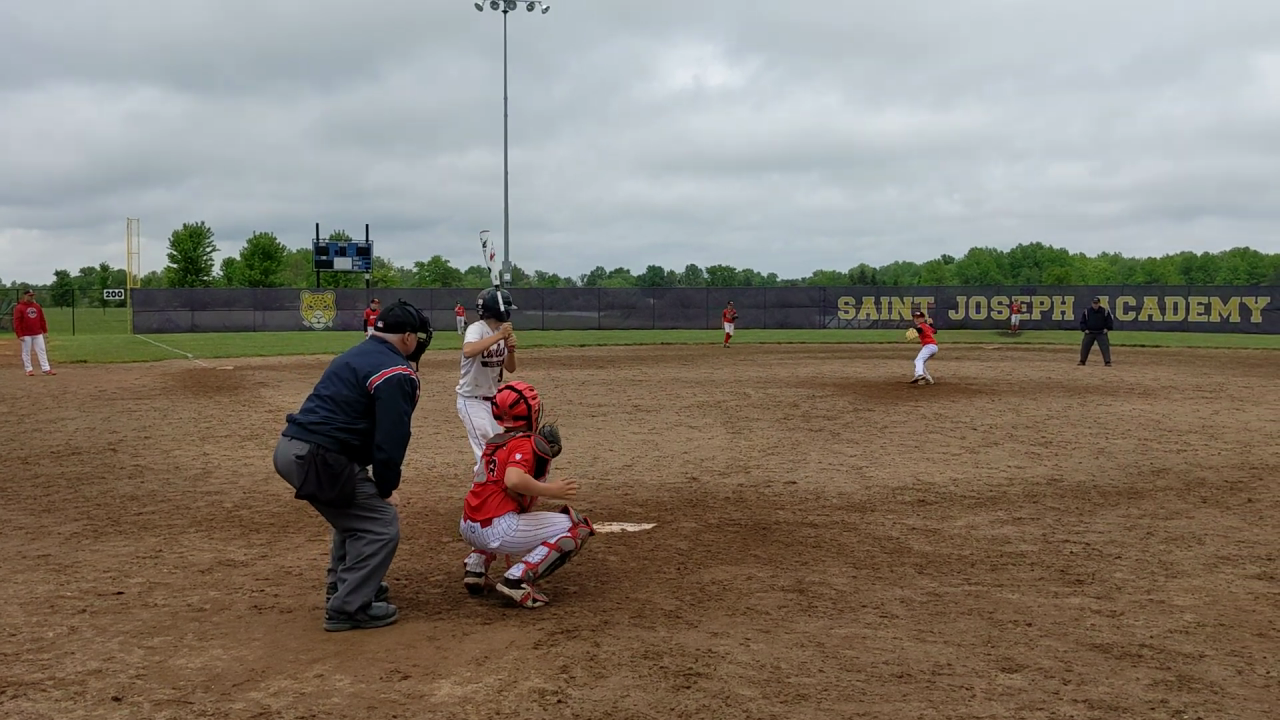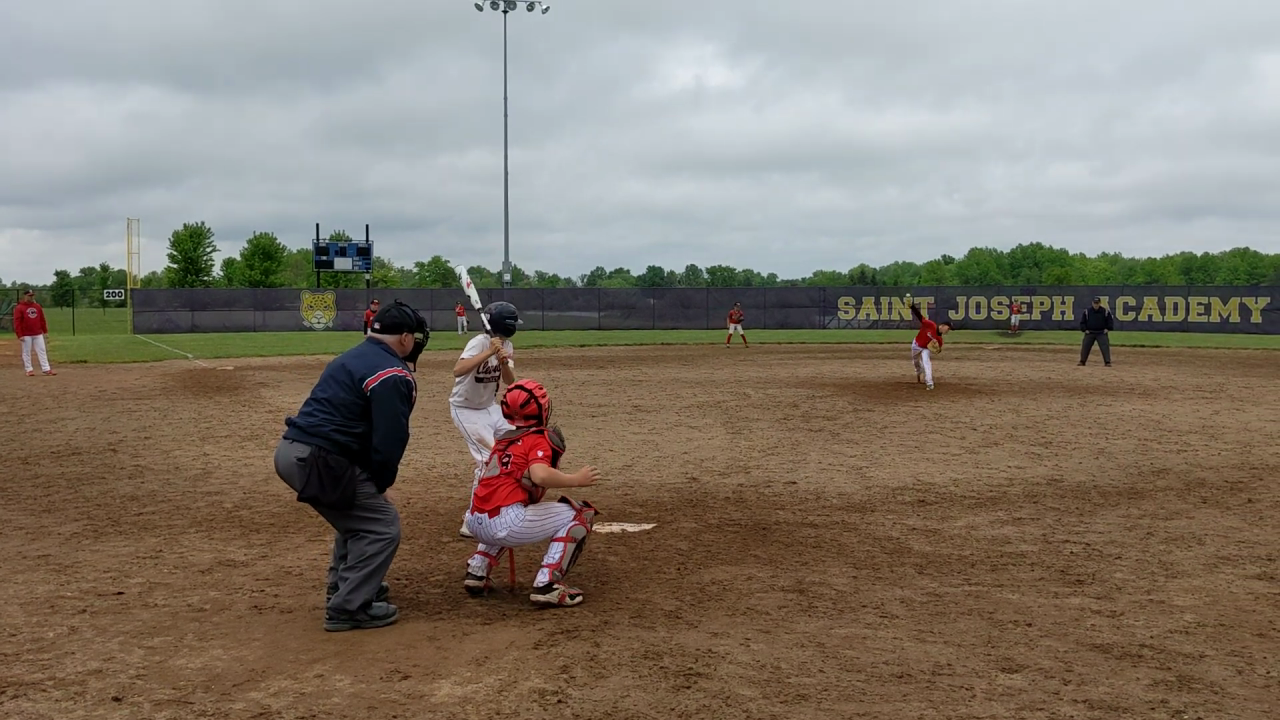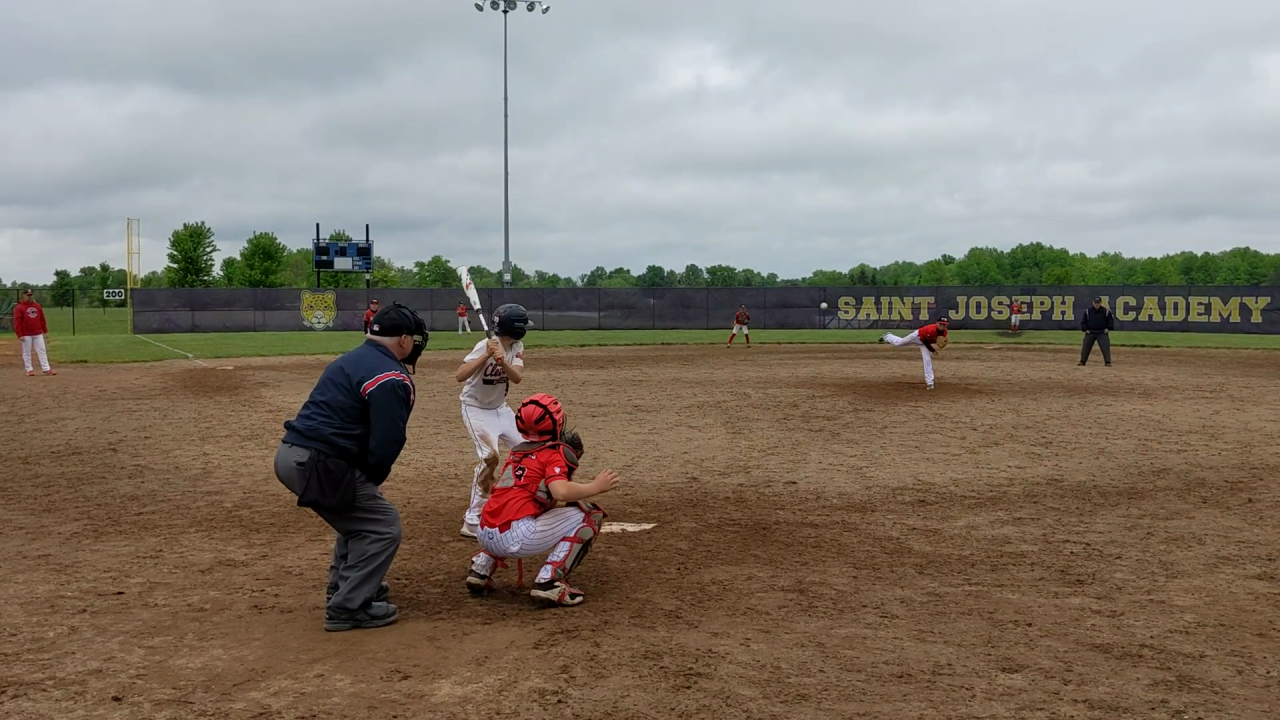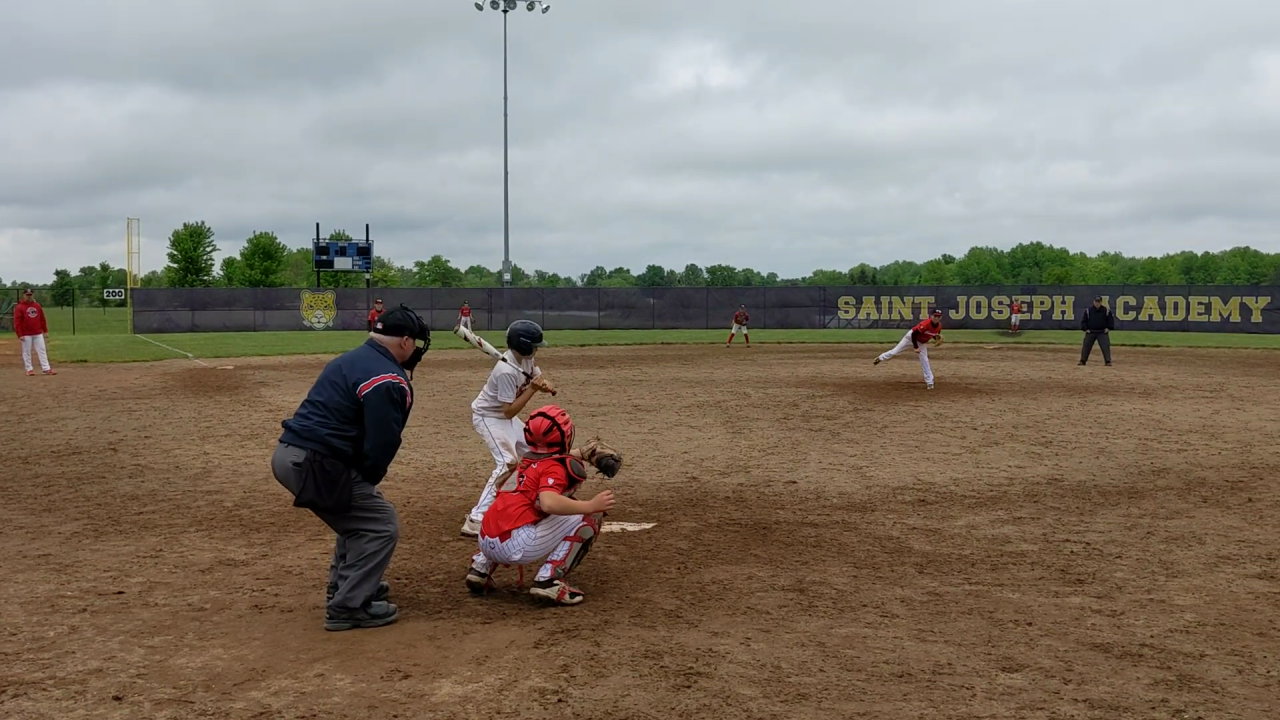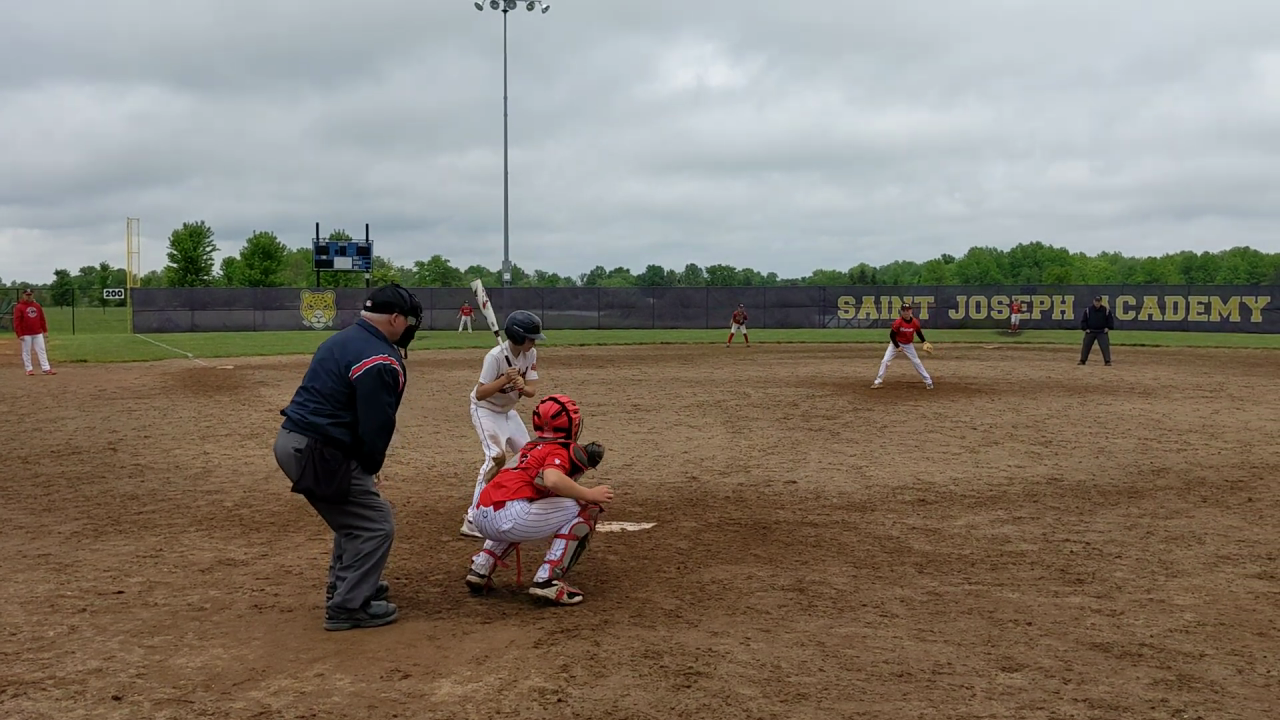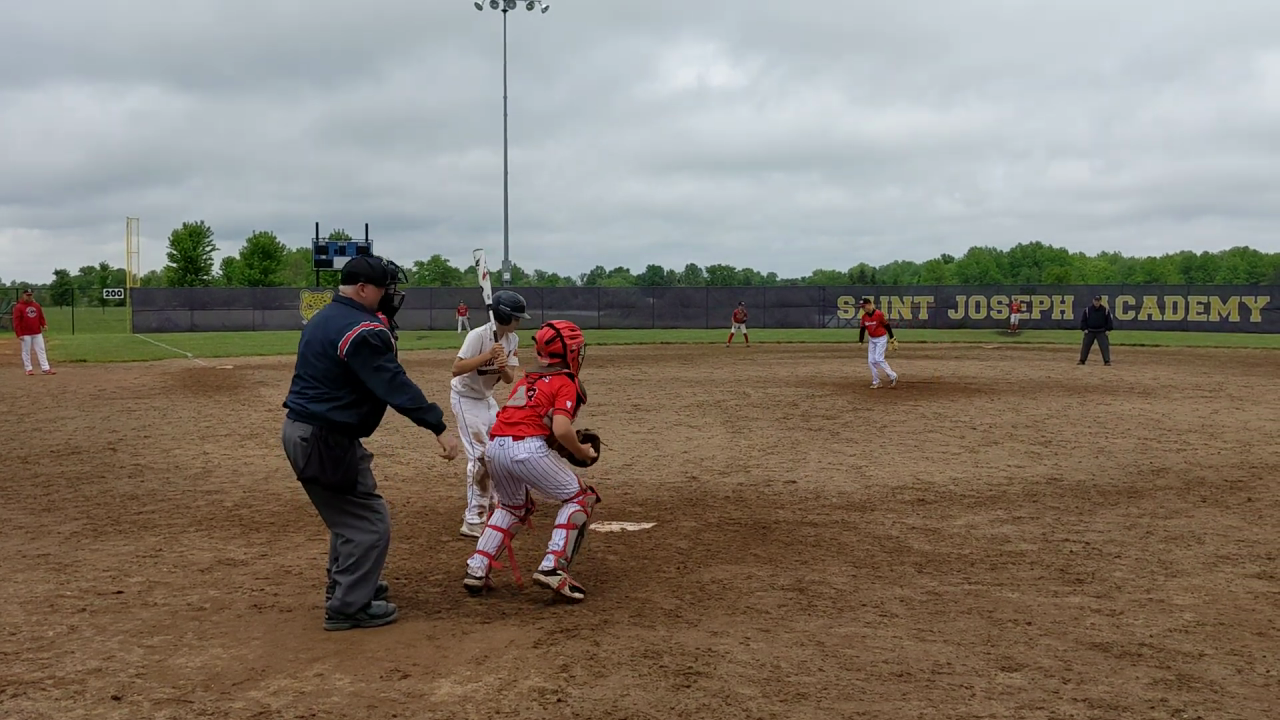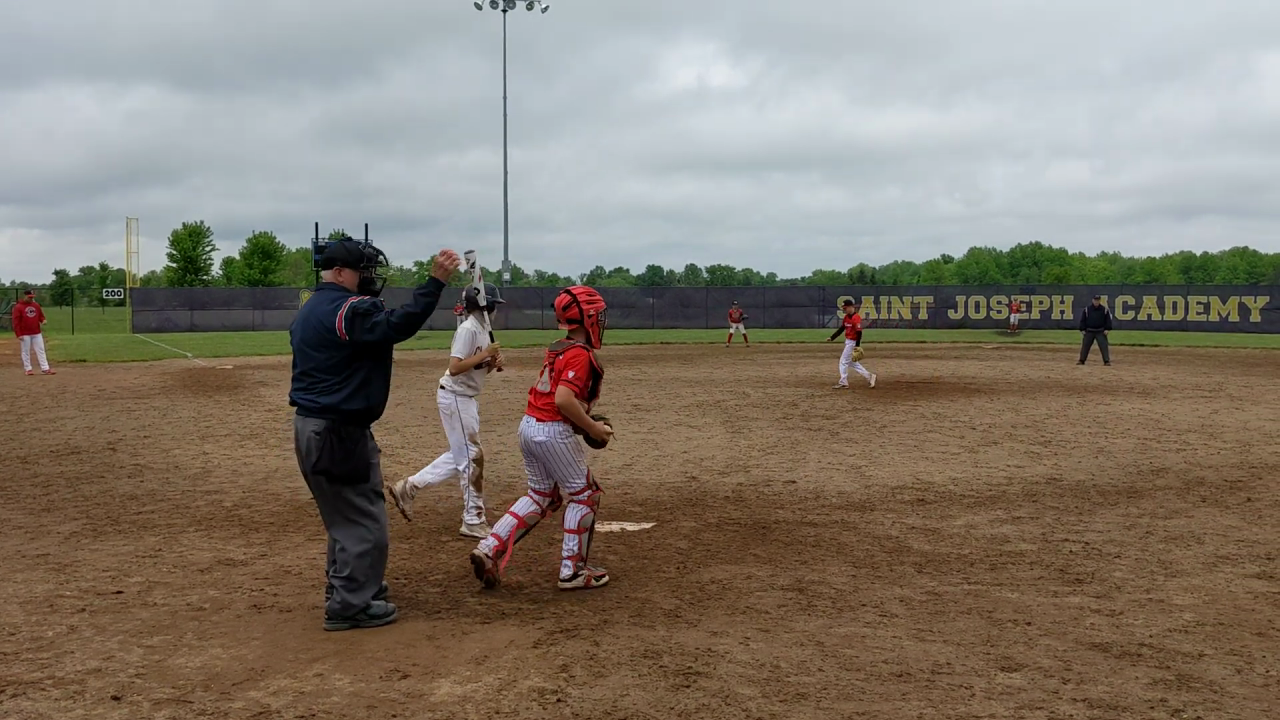
dt=0.3s
person 1, frame 1
left shoulder: (354, 356)
right shoulder: (396, 374)
right elbow: (391, 438)
right wrist: (386, 488)
left hip: (291, 446)
right hip: (319, 457)
left knee: (357, 513)
right knee: (381, 524)
left ankle: (343, 587)
right ankle: (347, 608)
person 1, frame 2
left shoulder: (351, 358)
right shoulder: (394, 375)
right elbow: (389, 440)
right wrist: (381, 484)
left hip: (293, 449)
right hip: (319, 460)
left knee: (358, 514)
right knee: (383, 525)
left ankle: (345, 588)
right ankle: (348, 608)
person 1, frame 3
left shoulder: (350, 360)
right shoulder: (392, 379)
right elbow: (386, 443)
left wrist: (366, 483)
right wrist: (373, 481)
left hip: (291, 453)
right hip: (317, 464)
left knee: (361, 514)
right knee: (384, 525)
left ankle: (344, 587)
right ankle: (349, 607)
person 1, frame 4
left shoulder: (350, 359)
right shoulder: (390, 381)
right elbow: (381, 445)
left wrist: (364, 483)
right wrist: (370, 481)
left hip: (290, 453)
right hip: (314, 464)
left knee: (360, 514)
right knee: (381, 523)
left ankle: (344, 588)
right ankle: (348, 607)
person 1, frame 5
left shoulder: (341, 340)
right shoulder: (381, 361)
right elbow: (377, 426)
left wrist: (362, 469)
right wrist: (370, 469)
left hip: (294, 439)
right hip: (319, 452)
left knee: (353, 516)
right knee: (375, 522)
left ankle: (346, 588)
right ankle: (348, 607)
person 1, frame 6
left shoulder: (323, 319)
right shoulder: (364, 330)
right elbow: (393, 384)
right wrist: (438, 427)
left hip: (301, 429)
right hip: (326, 439)
left knee: (350, 517)
right knee: (369, 521)
left ankle: (345, 587)
right ankle: (348, 606)
person 1, frame 7
left shoulder: (308, 312)
right shoulder: (350, 310)
right elbow: (401, 324)
right wrist: (436, 280)
left hip: (311, 423)
right hip: (340, 432)
left knee: (344, 516)
right knee: (364, 521)
left ankle: (346, 590)
right ankle: (348, 606)
person 2, frame 1
left shoulder: (495, 441)
right shoulder: (526, 441)
right elbow: (513, 480)
right wrist: (551, 490)
left hip: (470, 528)
right hip: (498, 531)
right knee: (577, 528)
left ankle: (476, 568)
right ankle: (518, 580)
person 2, frame 2
left shoulder: (504, 439)
right shoulder: (540, 439)
right elbow: (540, 476)
right wrist: (576, 479)
left hip: (476, 522)
right hip: (505, 523)
right knee: (580, 514)
left ankle: (478, 571)
right ankle: (547, 584)
person 2, frame 3
left shoulder: (516, 452)
right shoulder: (554, 454)
right elbow: (561, 492)
right wrist: (597, 486)
left hip: (486, 536)
right hip: (516, 537)
right knee: (589, 515)
left ankle: (481, 570)
right ankle: (550, 581)
person 2, frame 4
left shoulder: (530, 459)
right shoulder: (555, 467)
right elbow: (549, 503)
left wrist: (583, 455)
right wrist: (591, 505)
left hip: (487, 543)
right hip: (517, 545)
right knee: (589, 517)
left ankle: (481, 568)
right ankle: (550, 580)
person 2, frame 5
left shoulder: (533, 446)
right shoulder: (561, 449)
right elbow: (554, 481)
left wrist: (579, 456)
right wrist: (589, 494)
left hip: (484, 516)
right hip: (508, 514)
right knee: (586, 511)
left ankle: (481, 569)
right ankle: (548, 581)
person 2, frame 6
left shoulder: (529, 377)
right shoulder: (567, 382)
right elbow: (561, 430)
right wrist: (581, 451)
left hip: (495, 446)
right hip: (527, 448)
left knee: (513, 507)
right knee: (580, 498)
left ankle: (477, 571)
right ankle: (553, 568)
person 2, frame 7
left shoulder: (558, 349)
right shoulder: (581, 356)
right elbow: (561, 400)
left wrist: (584, 421)
right wrist: (592, 428)
left hip: (529, 426)
right hip: (554, 432)
left knee: (541, 496)
right knee: (584, 495)
left ankle: (491, 550)
right ankle: (572, 571)
person 3, frame 1
left shoulder: (502, 332)
right shoulder: (476, 329)
left elbow: (511, 369)
right elbow: (468, 351)
left wrist: (511, 349)
right wrist: (498, 336)
left hip: (491, 402)
right hip: (472, 402)
person 3, frame 2
left shoulder: (505, 345)
right shoulder: (479, 343)
left elbow: (509, 381)
right elbow: (458, 370)
left wrist: (505, 363)
right wrist: (489, 352)
left hip: (489, 407)
right hip: (466, 410)
right knee: (489, 458)
person 3, frame 3
left shoulder: (516, 346)
right shoulder: (486, 346)
left elbow: (518, 378)
right elbow: (460, 376)
left wrist: (503, 363)
right wrist: (486, 356)
left hip: (499, 408)
right hip: (476, 408)
right knee: (489, 458)
right ankle: (473, 522)
person 3, frame 4
left shoulder: (527, 358)
right shoulder: (506, 371)
left elbow: (540, 381)
right elbow: (509, 411)
left wrist: (544, 384)
right wrist: (532, 389)
left hip: (507, 417)
right hip: (488, 417)
right knee: (509, 462)
right ankle: (476, 521)
person 3, frame 5
left shoulder: (531, 354)
right shoulder: (496, 356)
left elbow: (531, 390)
right elbow: (479, 394)
left wrist: (520, 386)
right wrist: (504, 379)
left hip: (507, 411)
right hip: (485, 410)
right knee: (497, 457)
right ankle: (474, 522)
person 3, frame 6
left shoulder: (512, 339)
right shoulder: (478, 335)
left elbow: (509, 378)
right elbow: (456, 369)
left wrist: (503, 366)
right wrist: (487, 356)
left hip: (486, 399)
right hip: (466, 399)
right knee: (480, 455)
left ankle: (489, 500)
right ankle: (473, 521)
person 3, frame 7
left shoulder: (480, 329)
right shoulder: (469, 329)
left elbow: (480, 368)
right elbow: (456, 367)
left wrist: (492, 360)
right wrist: (485, 354)
left hip: (462, 397)
right hip: (455, 398)
left knee: (459, 455)
right knee: (471, 457)
left ankle: (408, 486)
right ankle: (473, 521)
